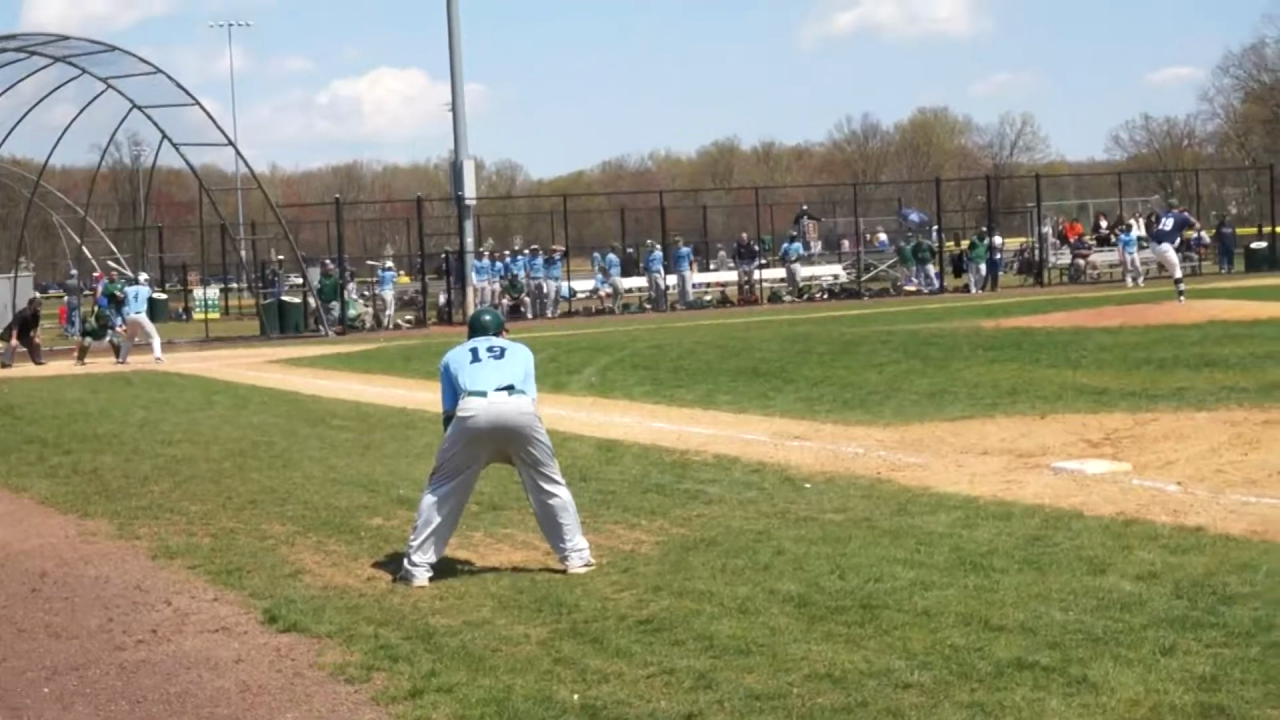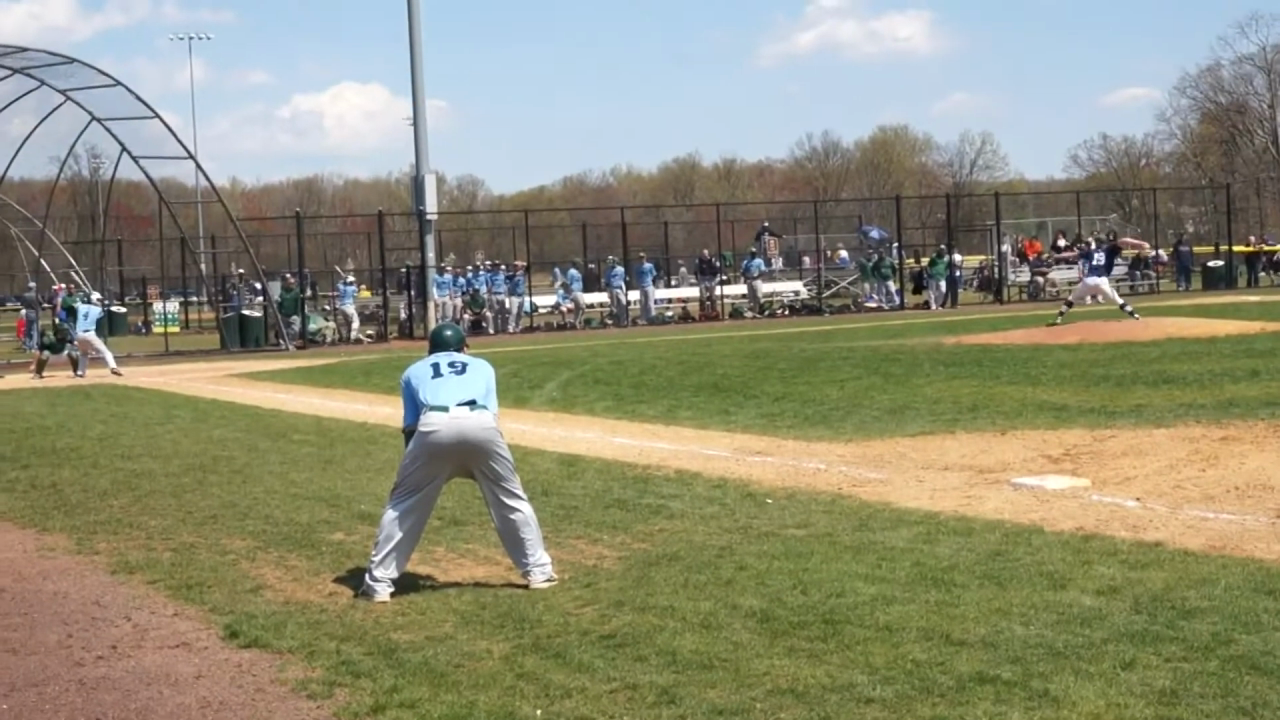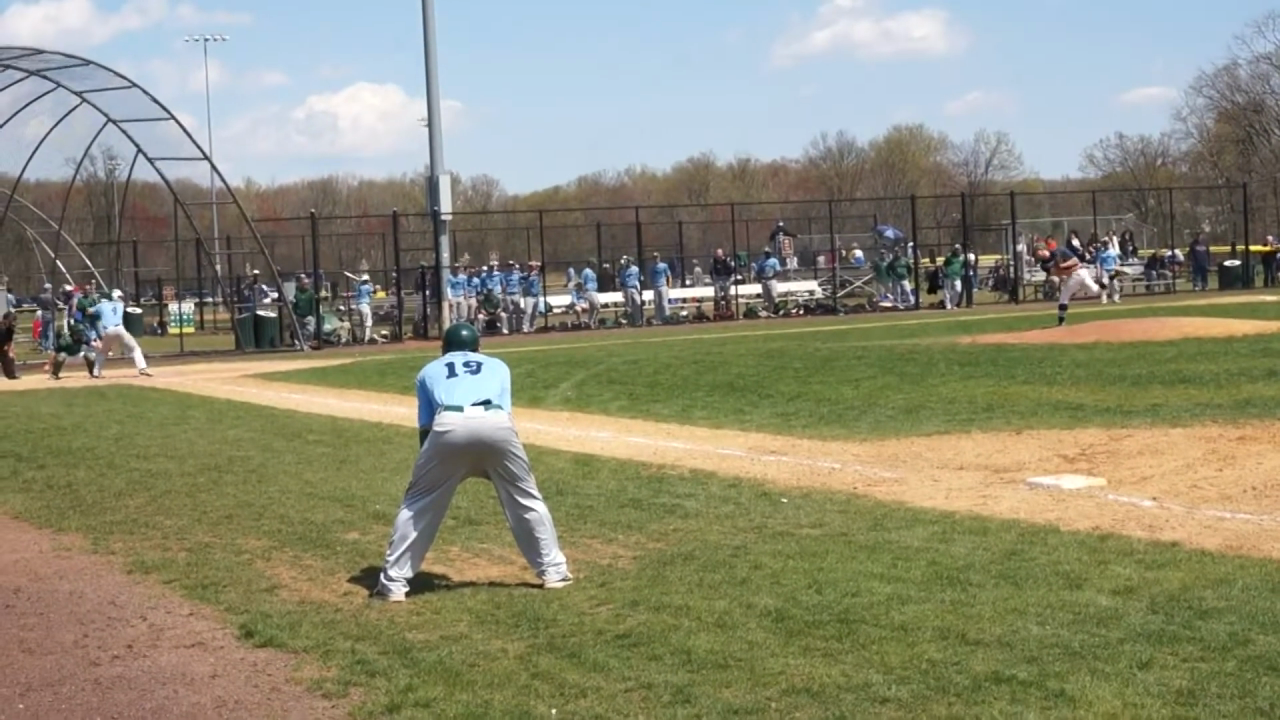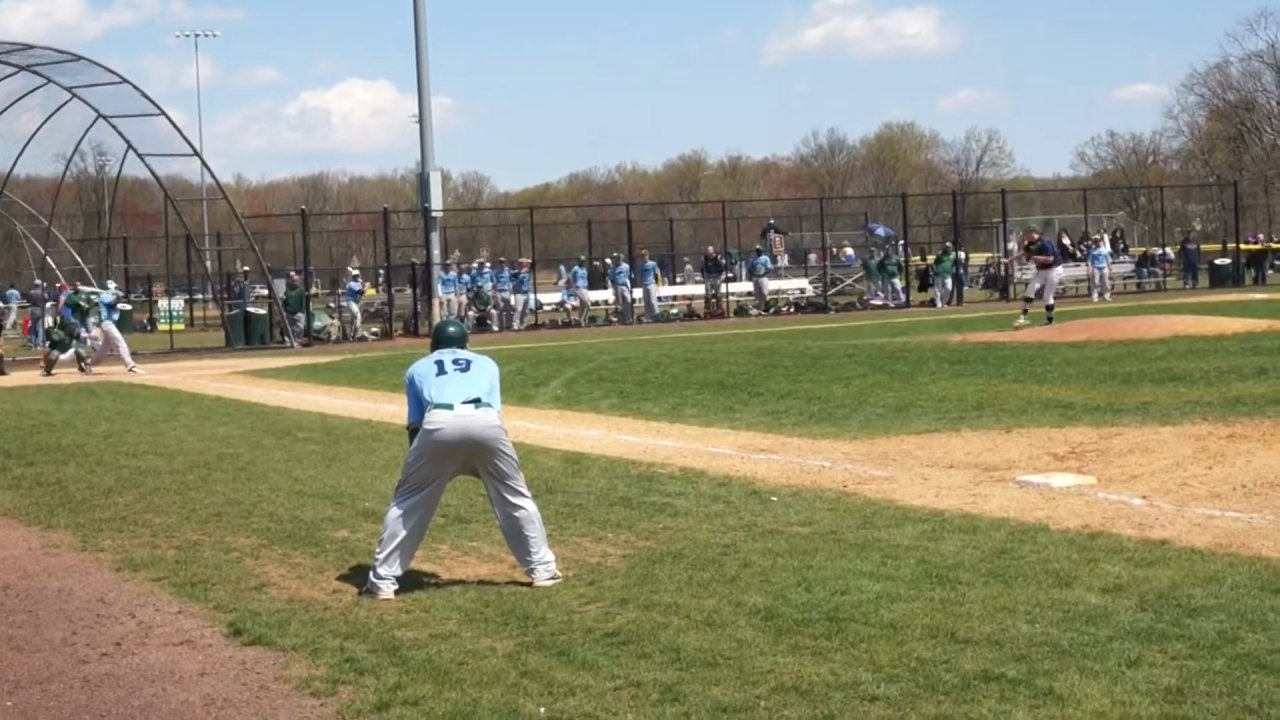
dt=0.5s
person 1, frame 1
left shoulder: (453, 356)
right shoulder: (521, 350)
left elbow: (449, 413)
left wrist: (458, 456)
right wrist: (515, 454)
left hip: (472, 412)
right hip: (518, 410)
left knee: (442, 490)
right knee: (549, 485)
left ankle: (416, 568)
right ankle: (576, 557)
person 1, frame 2
left shoulder: (414, 371)
right shoulder: (482, 366)
left elbow: (410, 427)
left wrist: (420, 469)
right wrist: (477, 467)
left hip: (434, 427)
right hip: (481, 425)
left knee: (403, 505)
right knee: (511, 500)
left ankle: (378, 583)
right ankle: (538, 572)
person 1, frame 3
left shoulder: (429, 371)
right shoulder: (497, 365)
left elbow: (425, 427)
left wrist: (434, 470)
right wrist: (492, 467)
left hip: (449, 426)
right hip: (496, 424)
left knee: (418, 504)
right knee: (527, 500)
left ankle: (393, 583)
right ankle: (554, 571)
person 1, frame 4
left shoulder: (418, 368)
right shoulder: (486, 363)
left elbow: (415, 425)
left wrist: (423, 468)
right wrist: (482, 466)
left hip: (439, 425)
right hip: (485, 423)
left knee: (408, 502)
right knee: (516, 496)
left ankle: (383, 580)
right ankle: (542, 569)
